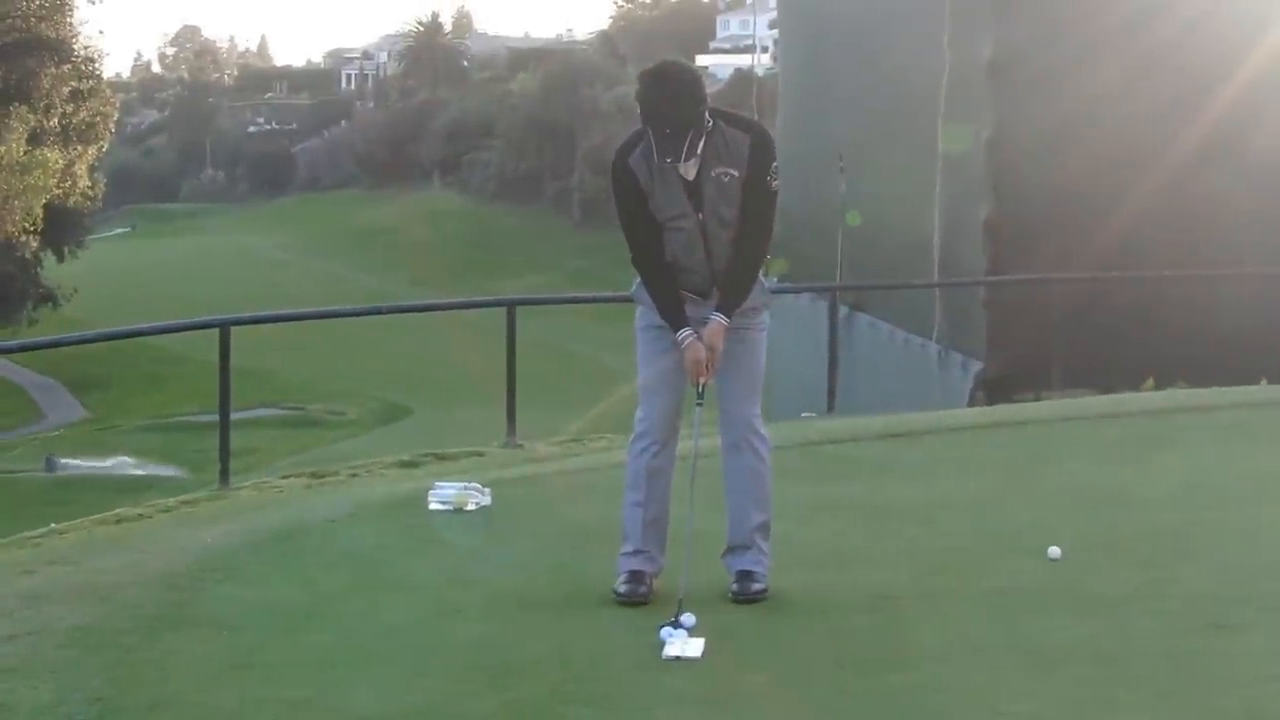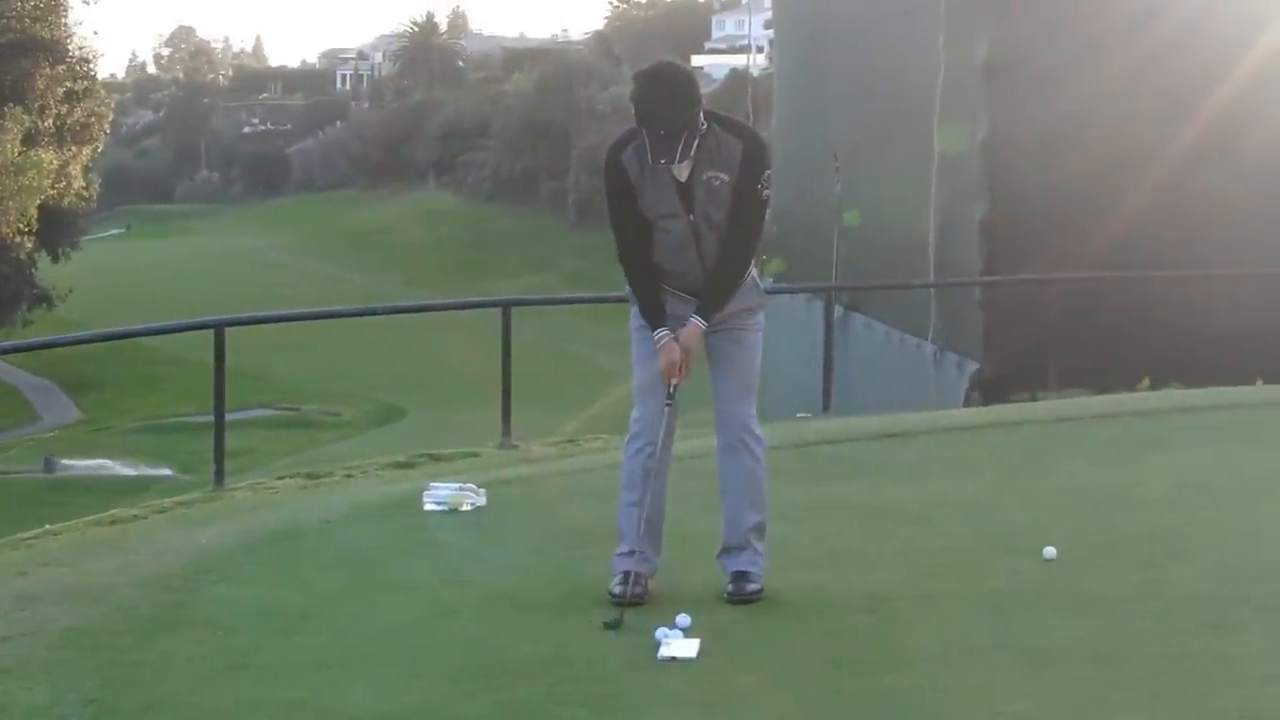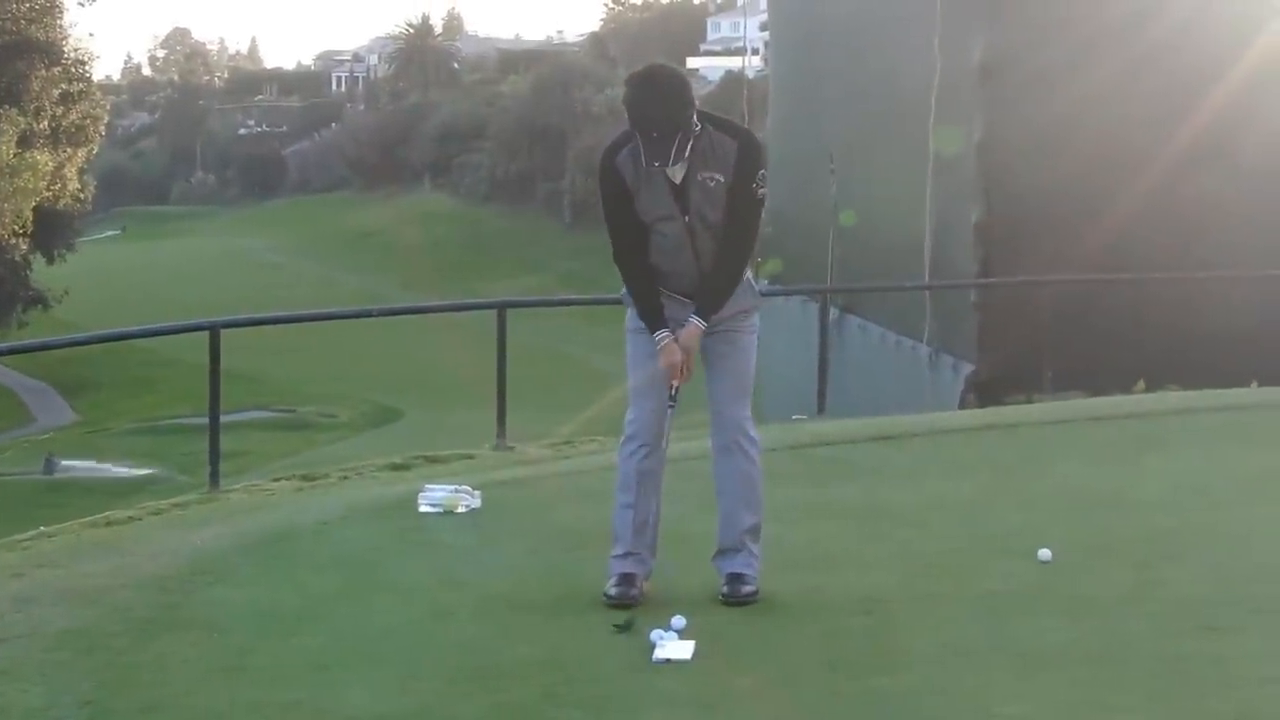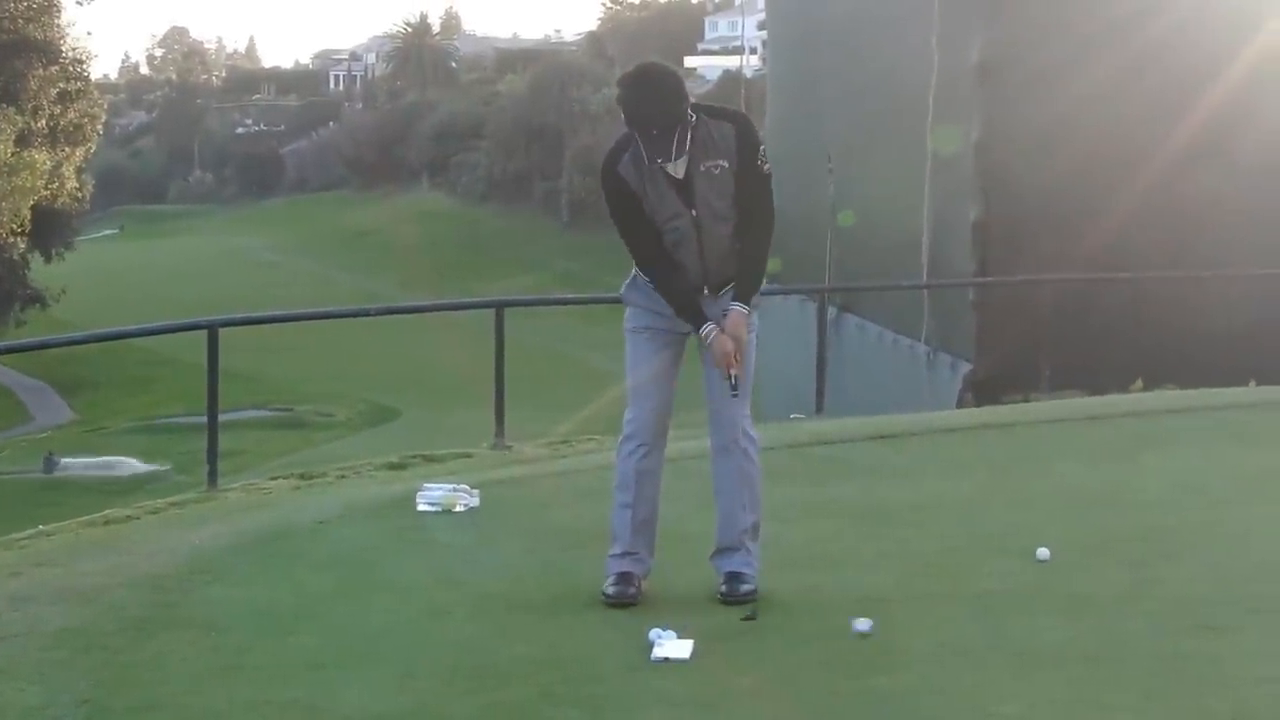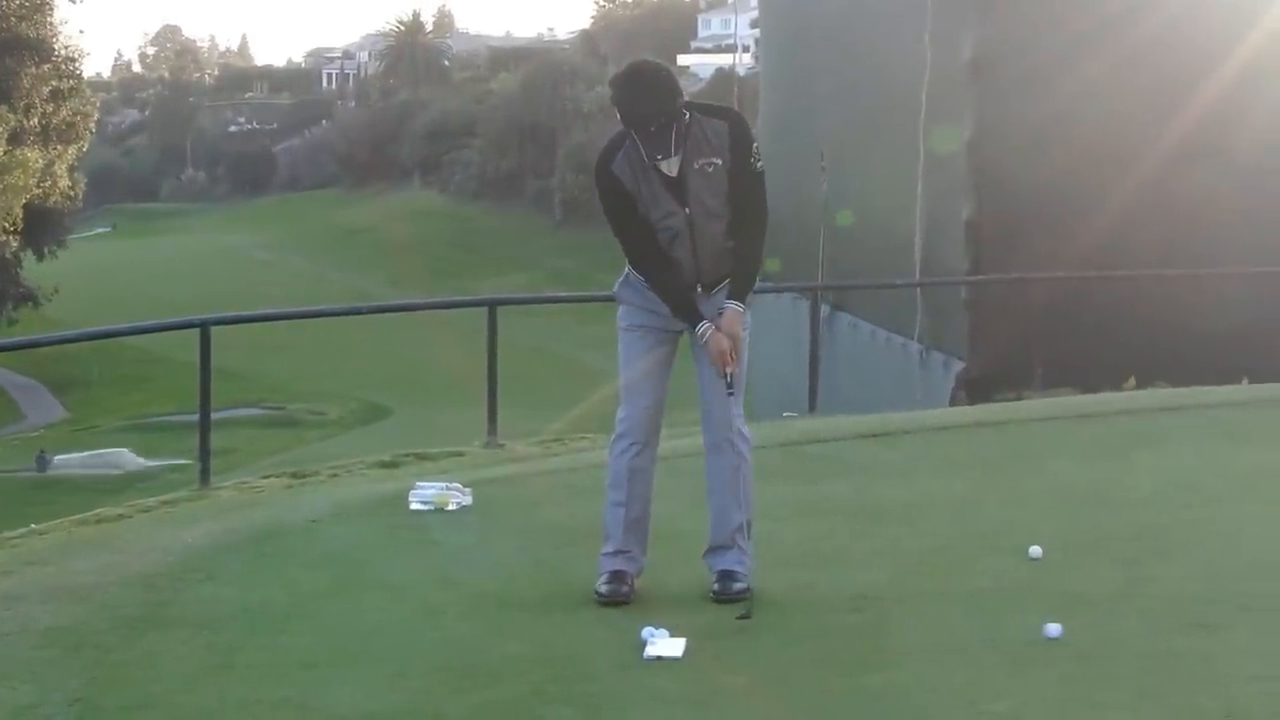
dt=0.4s
person 1, frame 1
left shoulder: (751, 142)
right shoulder: (631, 160)
left elbow: (756, 239)
right elbow: (645, 255)
left wrist: (720, 319)
right wrist: (685, 333)
left hip: (738, 298)
right hip: (665, 300)
left knee: (744, 426)
right knee: (653, 426)
left ankle: (749, 560)
right ankle: (638, 561)
person 1, frame 2
left shoulder: (745, 147)
right shoulder: (623, 158)
left elbow: (742, 244)
right elbow: (632, 254)
left wrist: (700, 323)
right wrist: (662, 333)
left hip: (732, 299)
right hip: (658, 299)
left knee: (740, 426)
right knee: (648, 426)
left ankle: (745, 560)
right ankle: (633, 562)
person 1, frame 3
left shoulder: (739, 147)
right shoulder: (618, 161)
left elbow: (740, 243)
right elbow: (629, 256)
left wrist: (699, 323)
right wrist: (661, 335)
left hip: (727, 301)
right hip: (654, 301)
left knee: (735, 428)
right knee: (642, 428)
left ankle: (740, 562)
right ankle: (628, 563)
person 1, frame 4
left shoulder: (735, 132)
right shoulder: (619, 166)
left elbow: (759, 222)
right elbow: (651, 257)
left wrist: (739, 308)
right wrist: (703, 329)
left hip: (730, 295)
right hip: (657, 300)
left knee: (734, 427)
right knee: (642, 427)
left ankle: (738, 561)
right ankle: (627, 563)
person 1, frame 5
left shoulder: (728, 129)
right shoulder: (613, 164)
left elbow: (753, 218)
right elbow: (646, 256)
left wrist: (735, 305)
right wrist: (700, 327)
left hip: (723, 292)
right hip: (650, 298)
left knee: (727, 425)
right knee: (635, 425)
left ankle: (731, 560)
right ankle: (619, 561)
